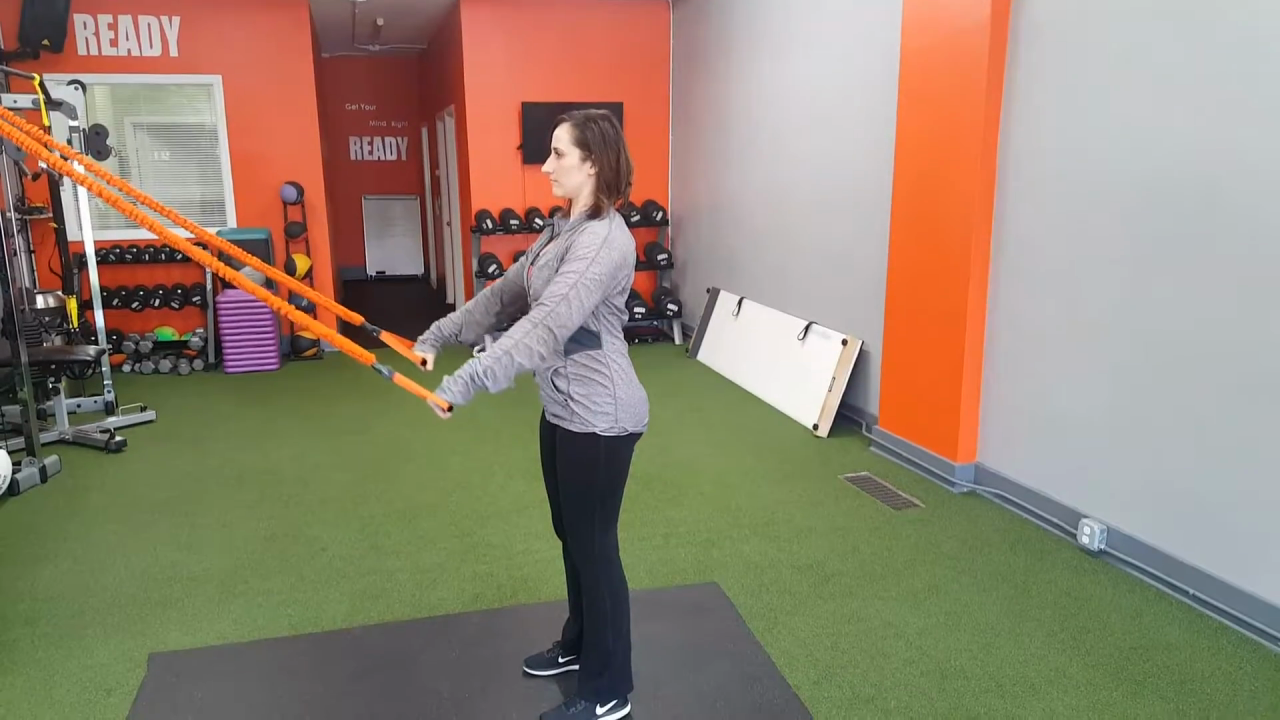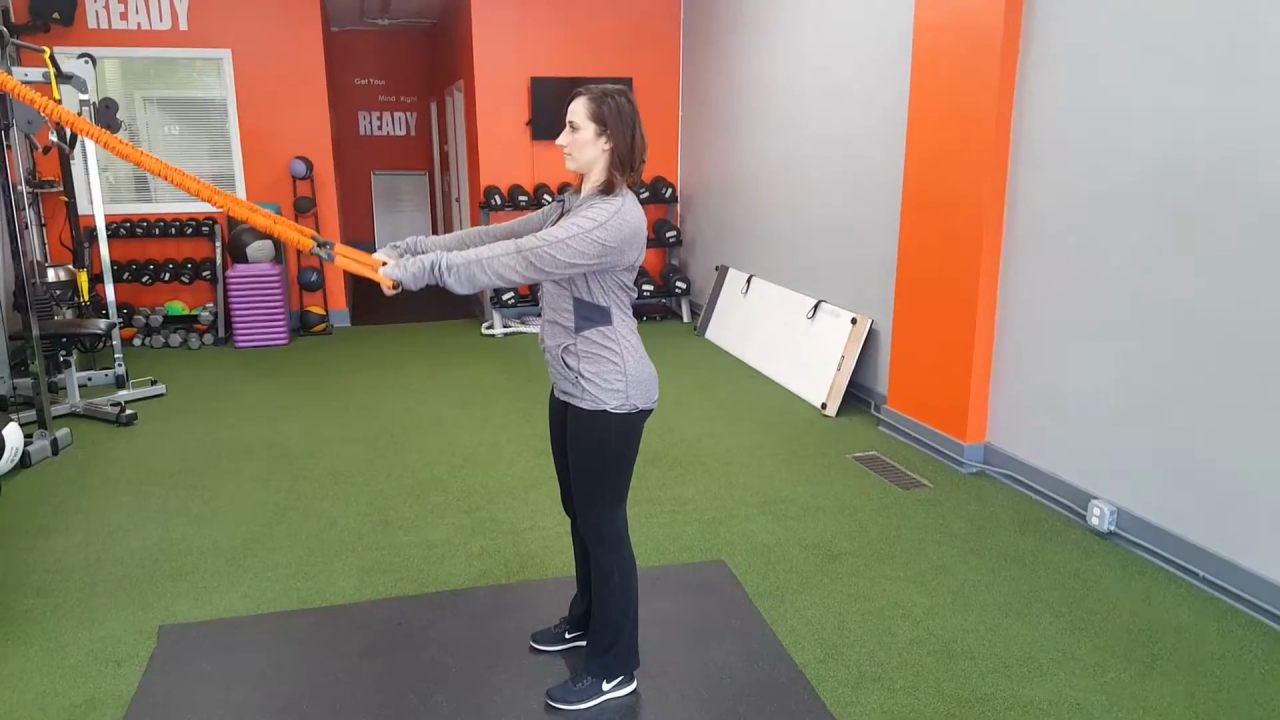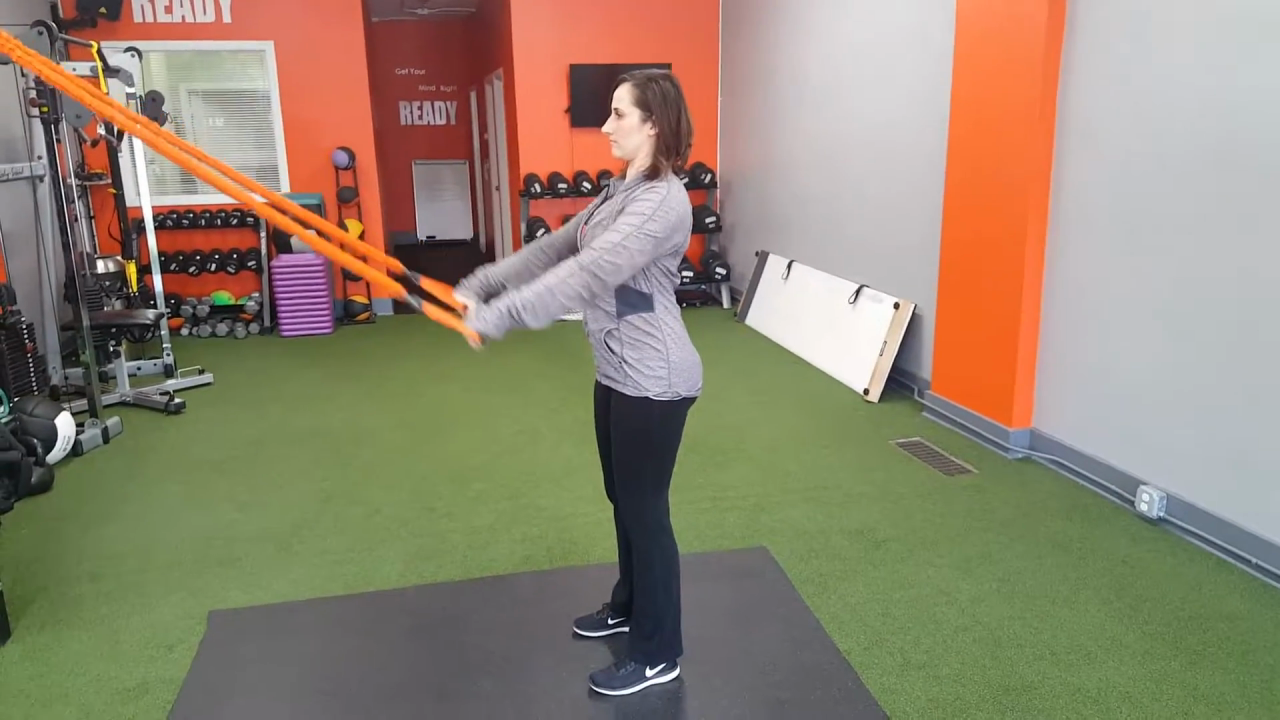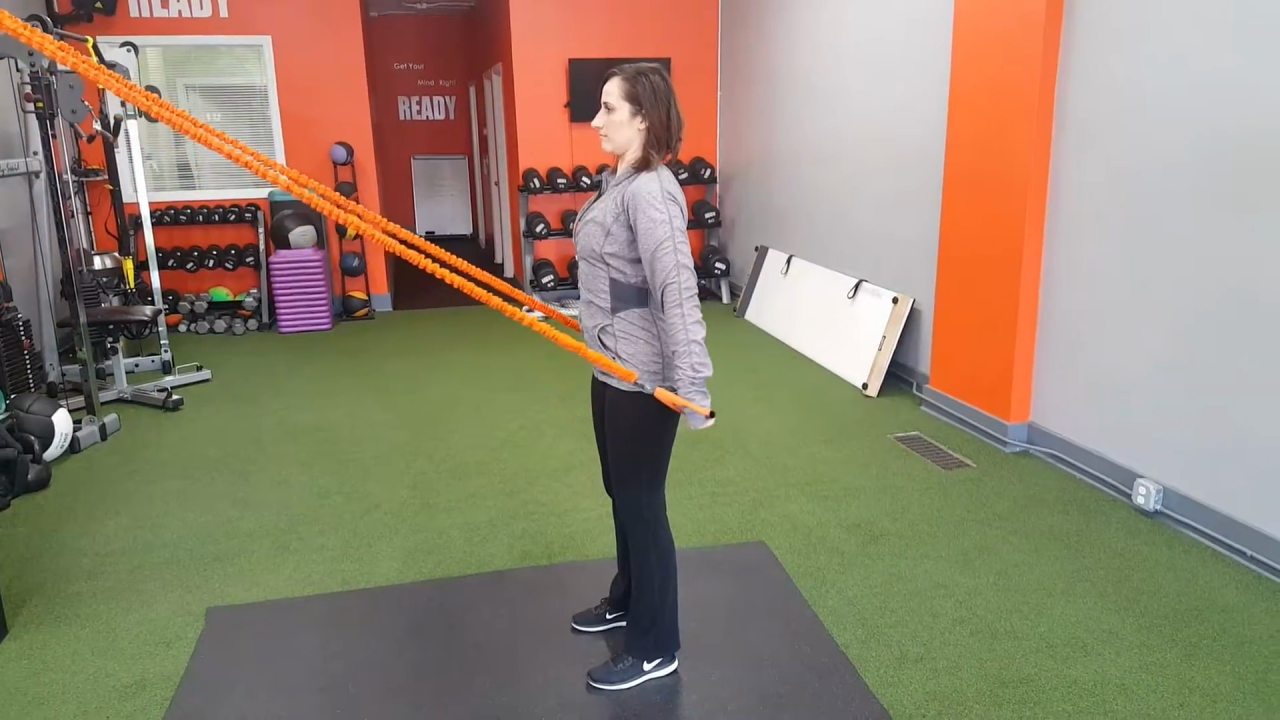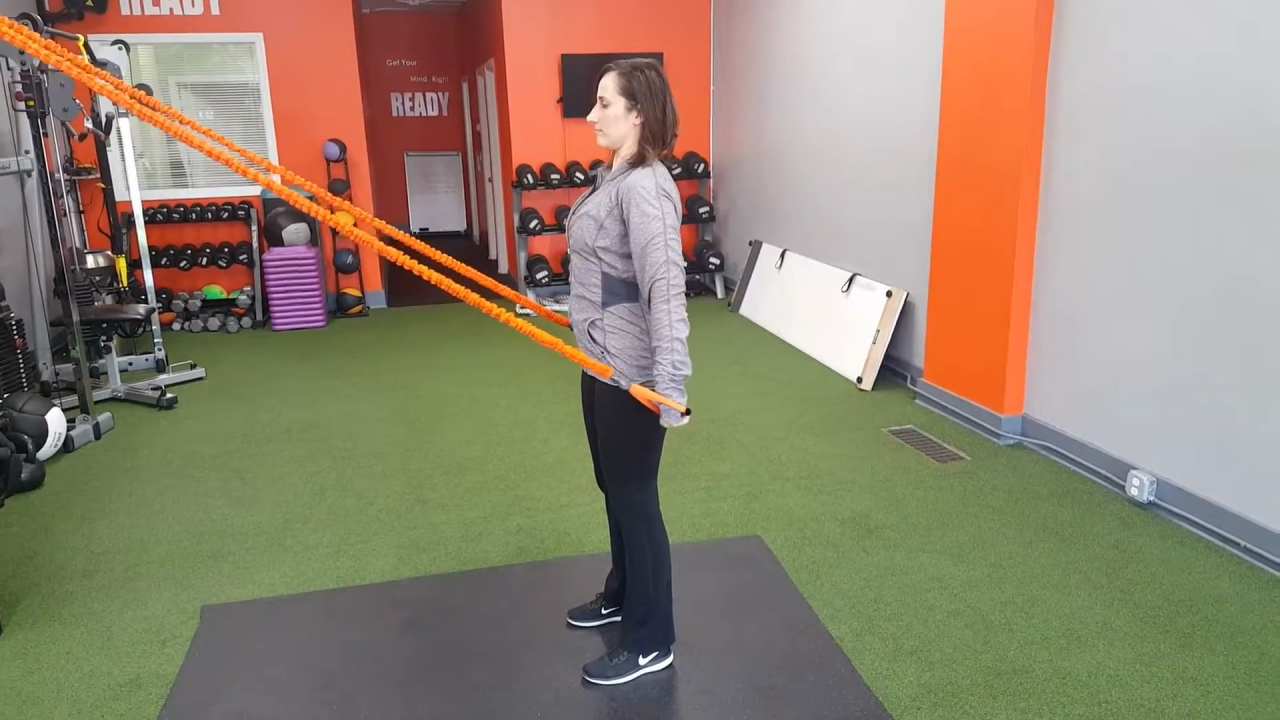
dt=1s
person 1, frame 1
left shoulder: (605, 240)
right shoulder: (564, 230)
left elbow: (548, 324)
right elbow: (507, 293)
left wrist: (464, 384)
right wrist: (437, 336)
left hip: (599, 418)
right hip: (563, 411)
left knee: (594, 545)
right knee: (572, 536)
right ankle: (579, 643)
person 1, frame 2
left shoulder: (617, 217)
right shoulder: (575, 206)
left elbow: (522, 259)
right elbow: (501, 234)
left wrist: (422, 270)
right wrist: (407, 250)
left hip: (609, 395)
right hip: (573, 386)
left knee: (603, 522)
right knee: (580, 512)
left ankle: (613, 667)
right ankle: (586, 619)
person 1, frame 3
left shoulder: (663, 201)
right shoulder: (624, 191)
left elbow: (590, 273)
right elbow: (558, 246)
left wrist: (500, 315)
right wrist: (480, 285)
left hip: (654, 382)
right hip: (618, 374)
left knee: (645, 509)
right knee: (623, 500)
left ankle: (659, 654)
right ankle: (629, 604)
person 1, frame 4
left shoulder: (650, 192)
right shoulder: (619, 181)
left elbow: (678, 290)
left wrist: (692, 384)
left hip: (644, 378)
right hip: (614, 369)
left knee: (641, 503)
right knee: (621, 493)
left ankle: (655, 648)
right ankle: (627, 599)
person 1, frame 5
left shoulder: (644, 188)
right shoulder: (614, 175)
left elbow: (666, 288)
left wrist: (669, 384)
left hip: (633, 373)
right hip: (603, 364)
left knee: (634, 498)
right knee: (614, 488)
left ankle: (651, 643)
right ankle: (622, 593)
